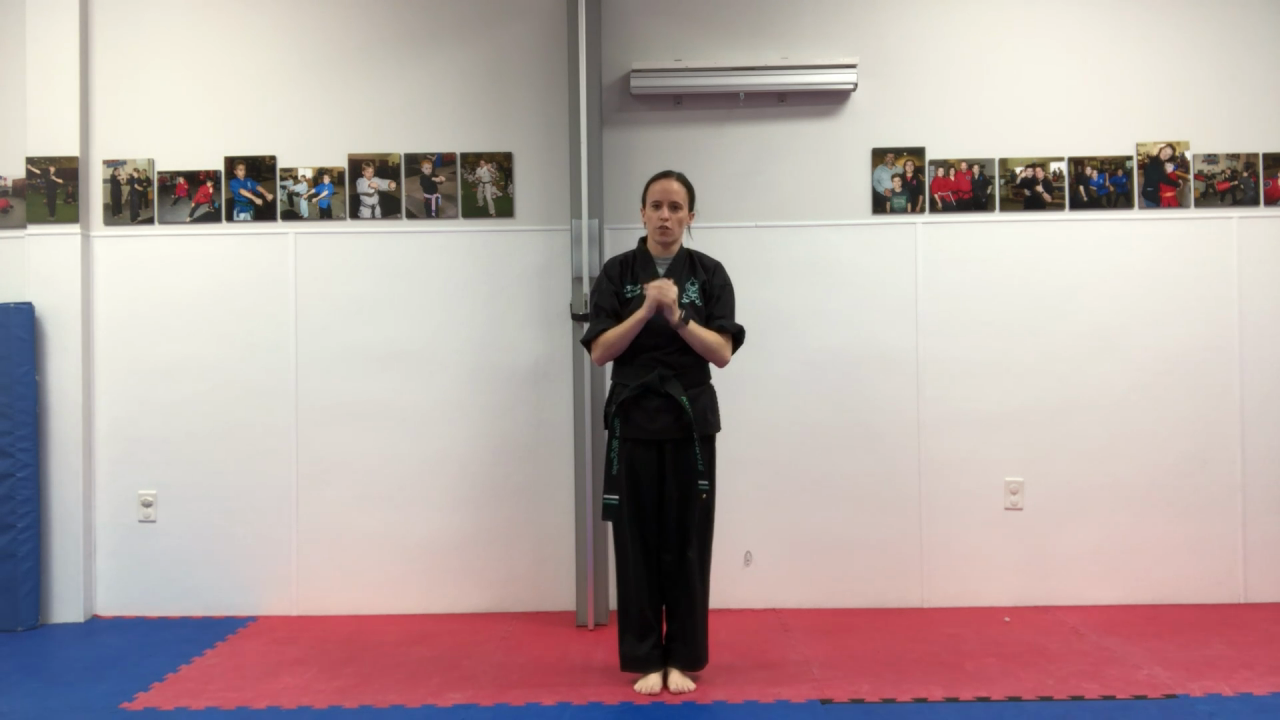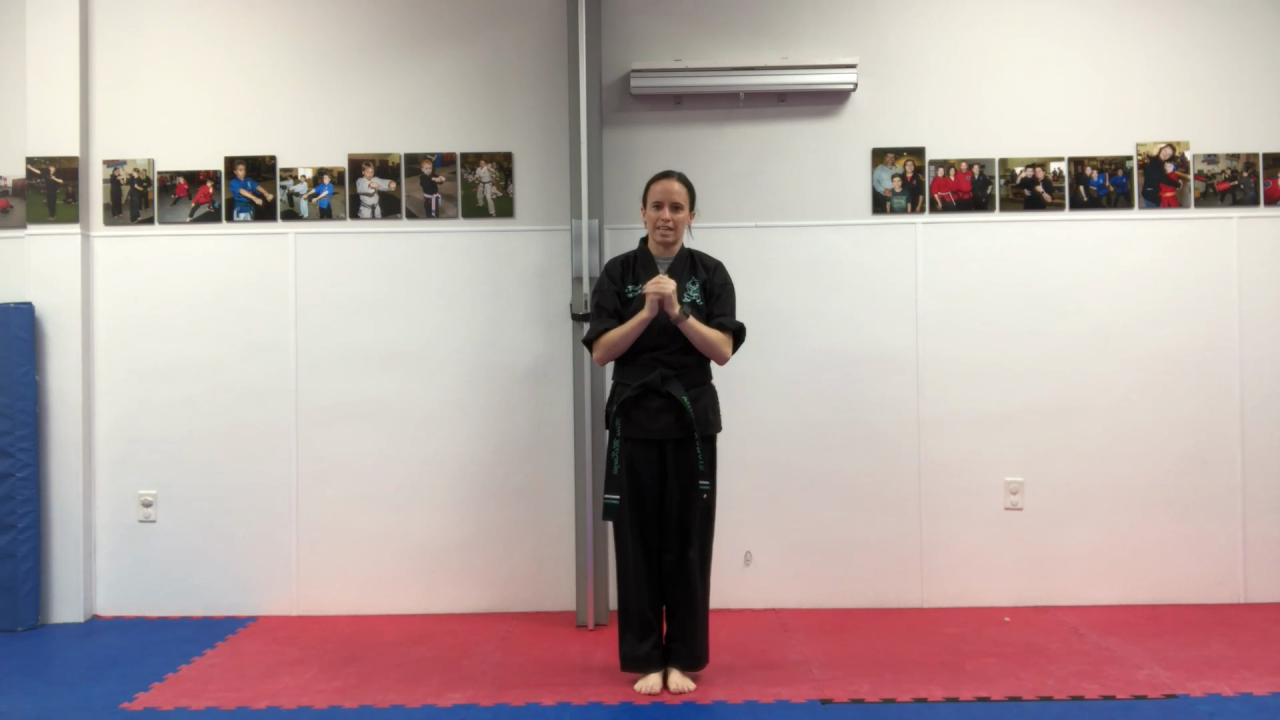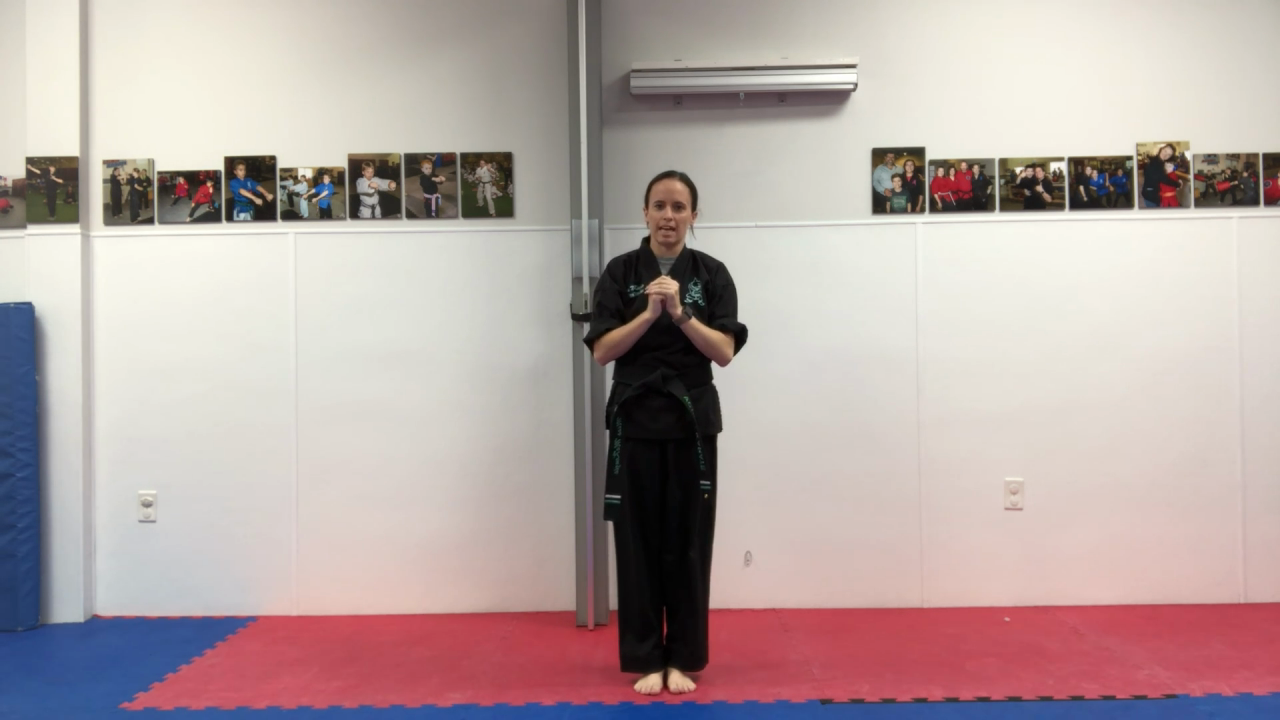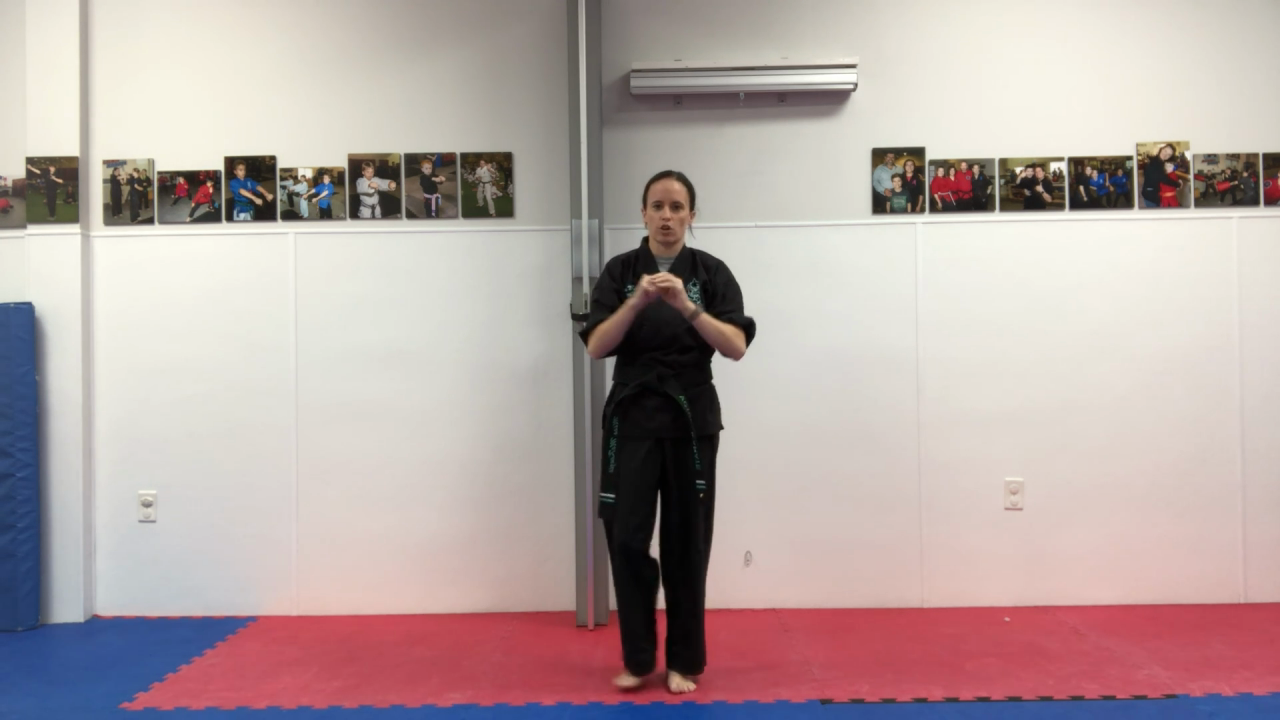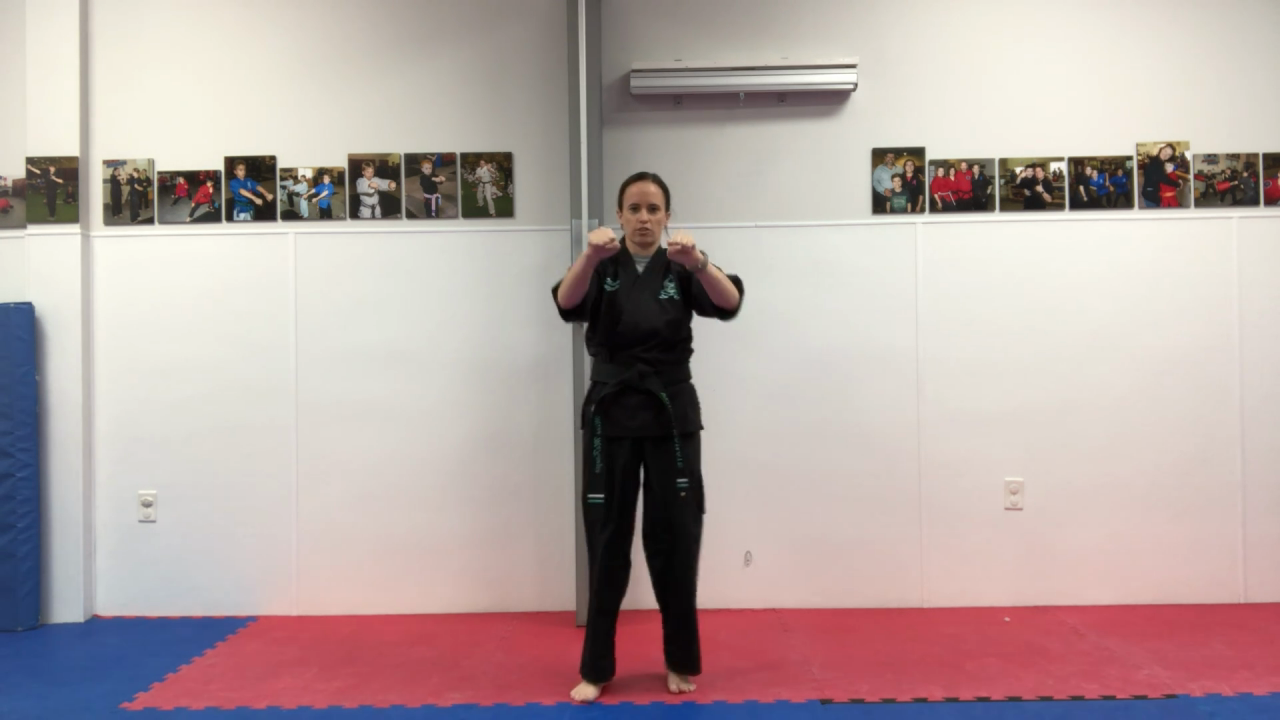
dt=0.4s
person 1, frame 1
left shoulder: (709, 273)
right shoulder: (617, 272)
left elbow: (723, 351)
right elbow: (599, 351)
left wrist: (677, 317)
right wrist: (644, 311)
left hip: (690, 418)
right hip: (633, 418)
left knee: (687, 539)
right knee: (637, 539)
left ankle: (683, 657)
right ankle: (646, 657)
person 1, frame 2
left shoulder: (710, 272)
right shoulder: (619, 272)
left elbow: (723, 349)
right elbow: (600, 351)
left wrist: (677, 311)
right wrist: (647, 312)
left hip: (691, 417)
right hip: (634, 417)
left knee: (688, 539)
right knee: (638, 539)
left ankle: (683, 658)
right ankle: (646, 658)
person 1, frame 3
left shoulder: (711, 273)
right shoulder: (621, 271)
left elbow: (724, 351)
right elbow: (601, 351)
left wrist: (680, 313)
right wrist: (649, 313)
left hip: (692, 417)
right hip: (635, 417)
left knee: (688, 539)
right knee: (638, 539)
left ankle: (682, 657)
right ankle: (646, 658)
person 1, frame 4
left shoulder: (711, 272)
right shoulder: (619, 271)
left elbow: (736, 346)
right elbow: (596, 346)
left wrist: (687, 306)
right wrist: (637, 302)
left hip: (691, 416)
right hip: (632, 416)
left knee: (687, 541)
right knee: (627, 535)
left ankle: (683, 659)
right ankle: (637, 657)
person 1, frame 5
left shoulder: (682, 269)
right shoulder: (601, 267)
left elbow: (730, 301)
right elbow: (566, 301)
left wrist: (697, 261)
right wrist: (589, 255)
left hip: (671, 414)
right hip: (611, 415)
left knee: (674, 538)
right knee: (607, 542)
left ankle: (681, 661)
right ankle: (595, 668)
